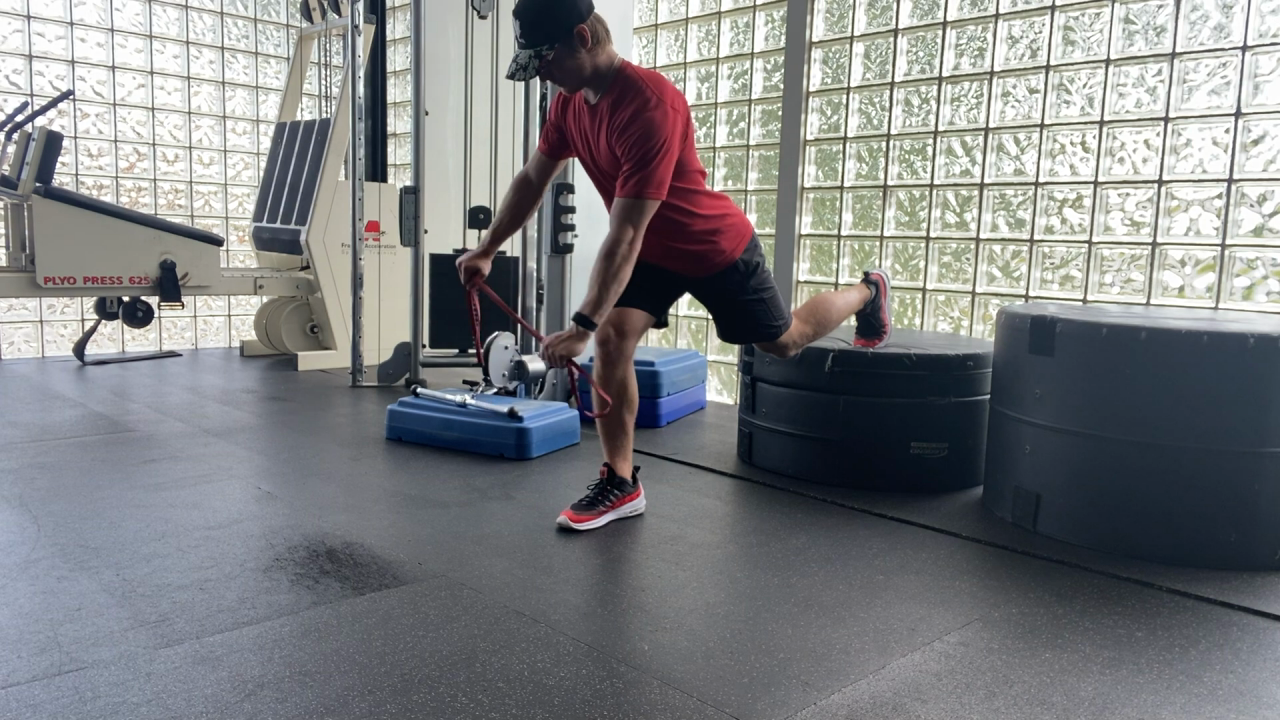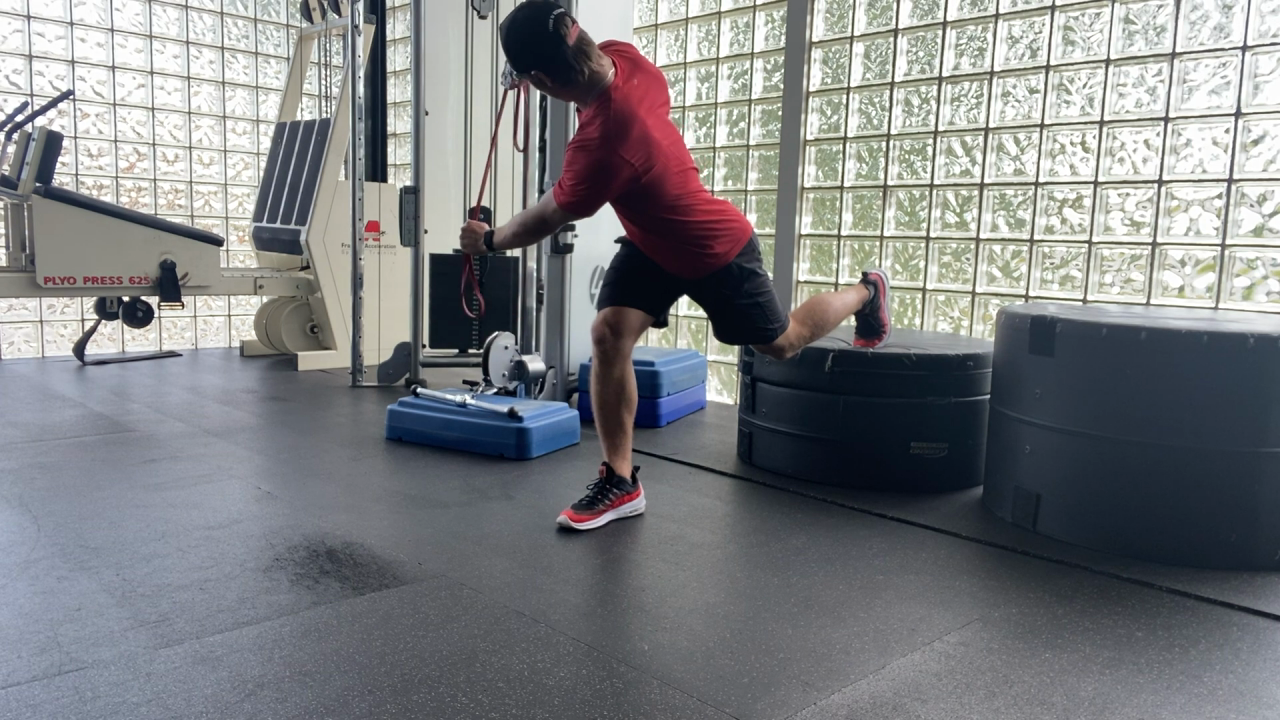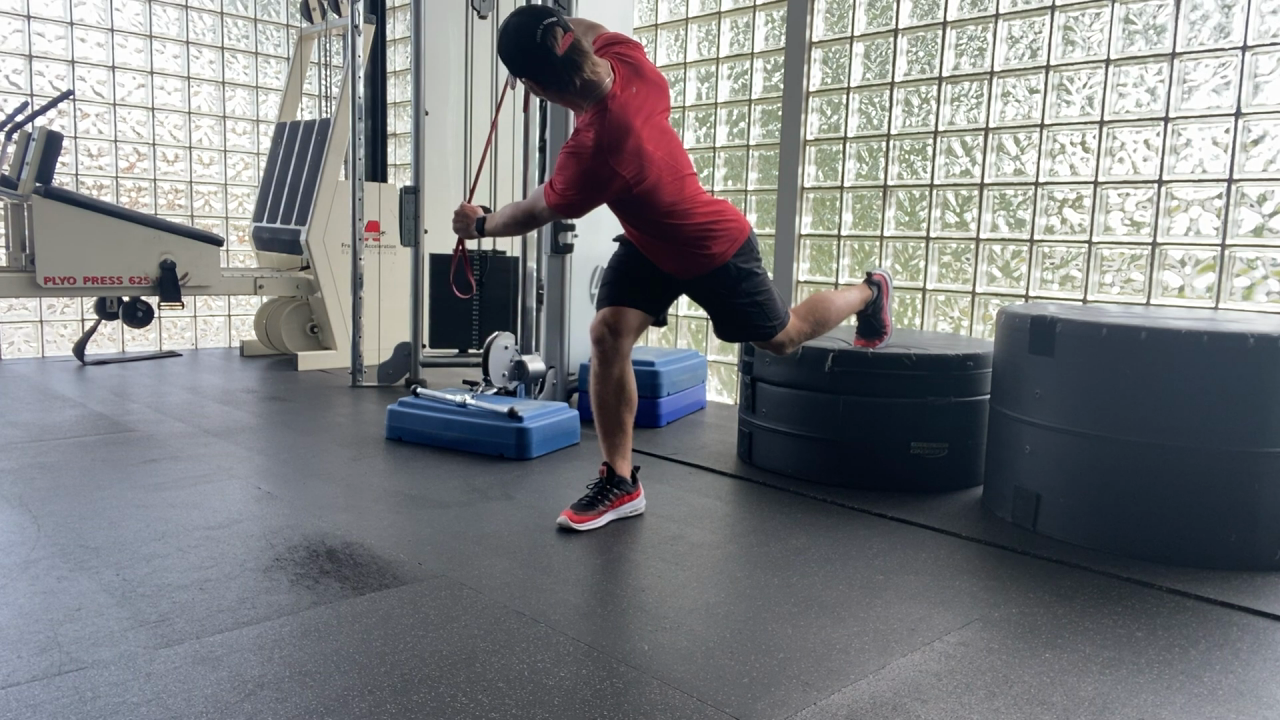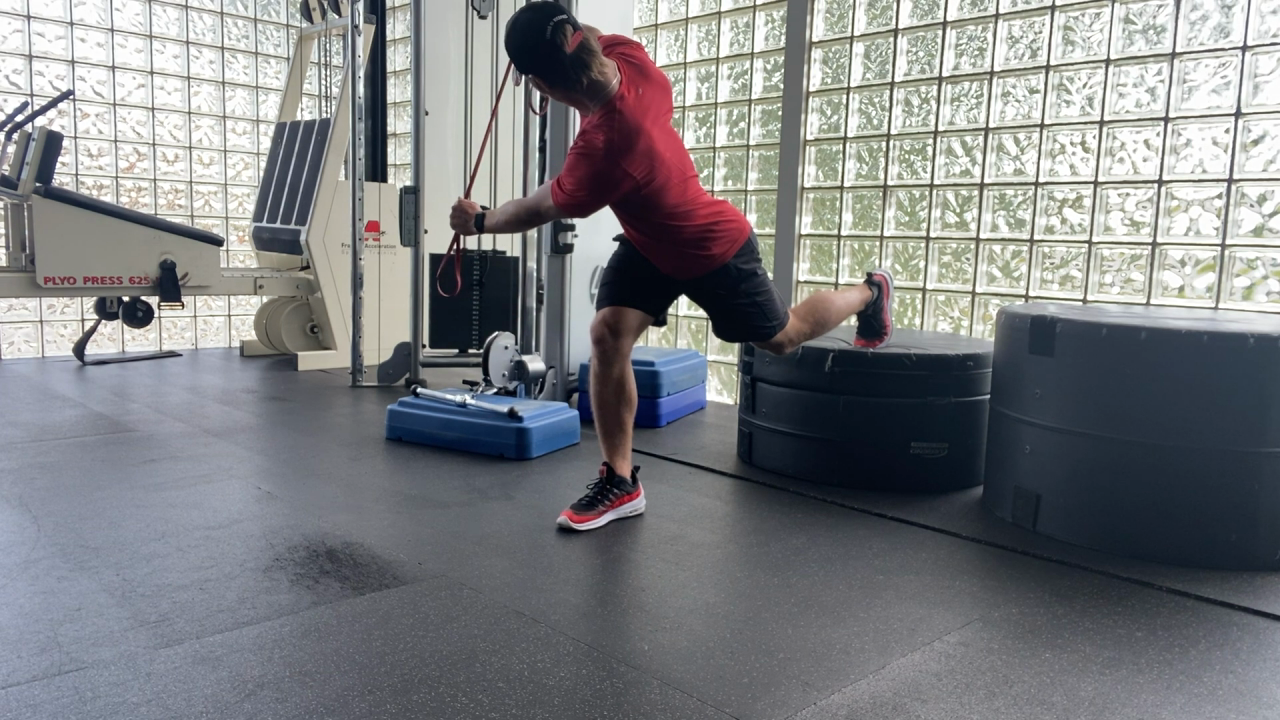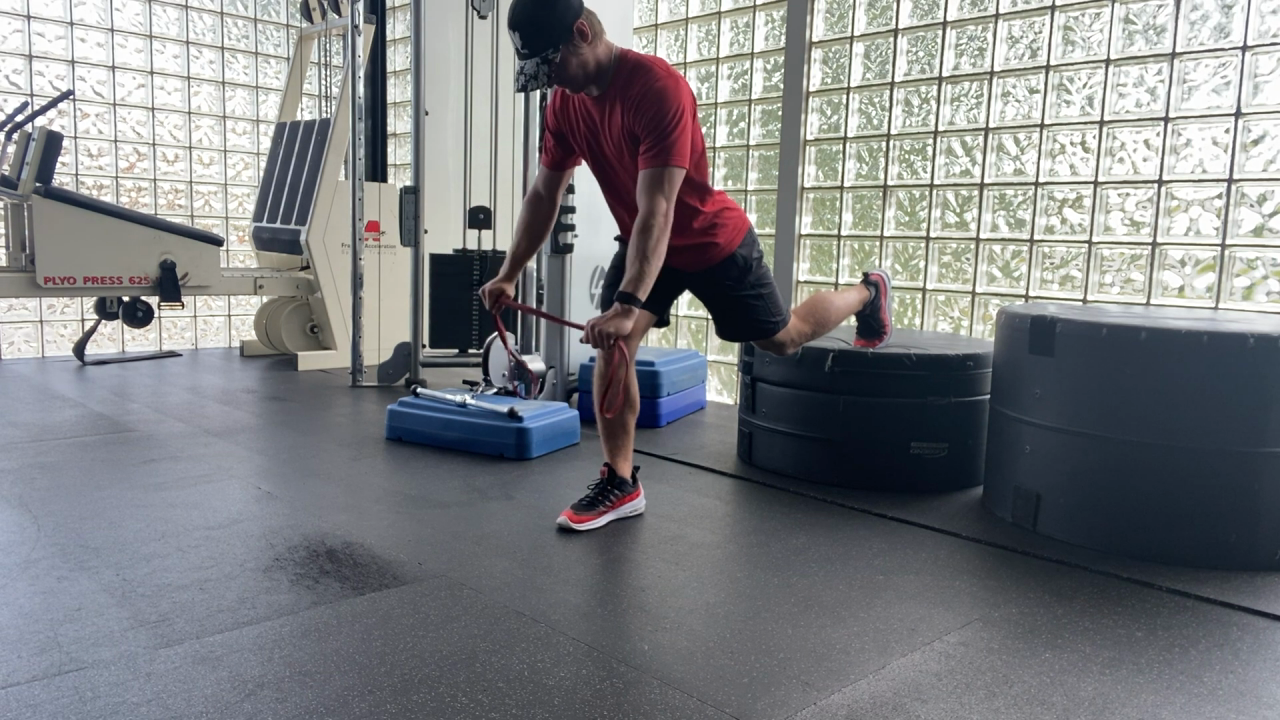
dt=1s
person 1, frame 1
left shoulder: (650, 107)
right shoulder: (569, 103)
left elbow: (625, 234)
right elbow: (532, 179)
left wrist: (584, 325)
right wrist: (486, 249)
left hip: (716, 248)
right hip: (651, 249)
left knee: (783, 340)
right knee: (614, 341)
left ankle: (868, 291)
right ankle: (621, 483)
person 1, frame 2
left shoulder: (602, 144)
right shoulder: (622, 57)
left elbow: (547, 218)
left wrist: (488, 240)
left hip: (714, 250)
right hip: (651, 241)
left knee: (781, 342)
right knee: (609, 336)
left ankle: (866, 292)
right ankle: (620, 482)
person 1, frame 3
left shoulder: (592, 151)
right shoulder: (624, 56)
left elbow: (535, 213)
right elbow: (592, 29)
left wrist: (480, 225)
left hip: (713, 249)
right hip: (650, 241)
left knee: (783, 337)
right knee: (608, 336)
left ankle: (870, 291)
right ankle: (620, 482)
person 1, frame 4
left shoulder: (605, 149)
right shoulder: (628, 58)
left elbow: (538, 210)
left wrist: (478, 221)
left hip: (713, 250)
right hip: (649, 242)
left knee: (782, 337)
right knee: (607, 335)
left ankle: (871, 292)
right ankle: (620, 483)
person 1, frame 5
left shoulder: (657, 88)
right shoulder: (565, 102)
left elbow: (656, 211)
right elbow: (543, 195)
left wrist: (627, 304)
right wrist: (509, 273)
left hip: (714, 242)
right hip: (642, 240)
left knee: (782, 338)
right knee: (612, 345)
left ankle: (868, 293)
right ankle: (621, 483)
